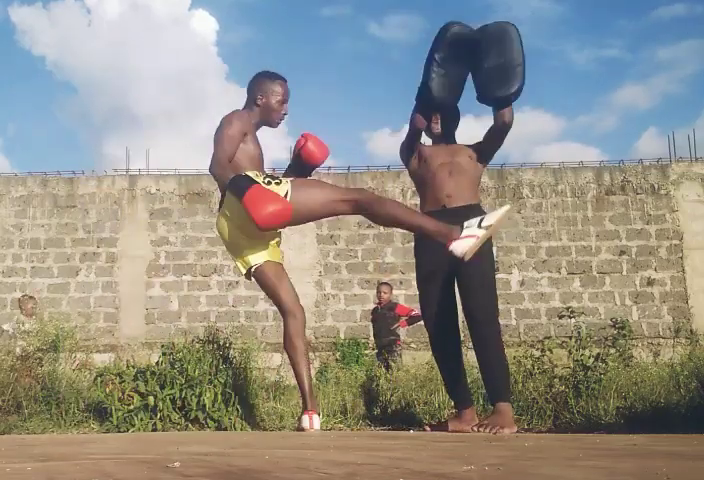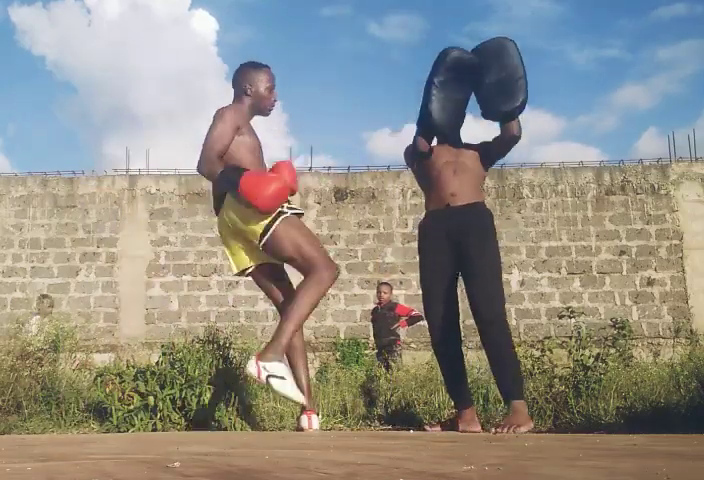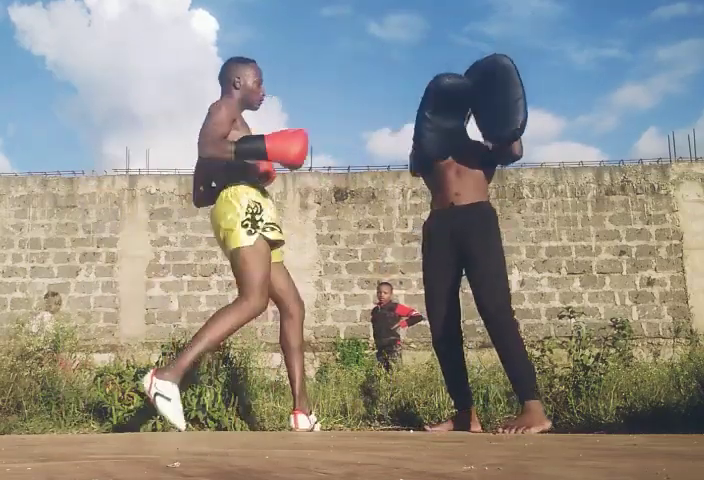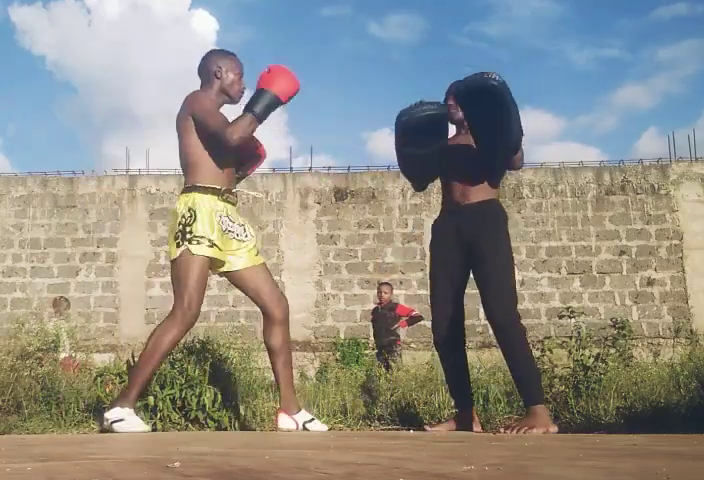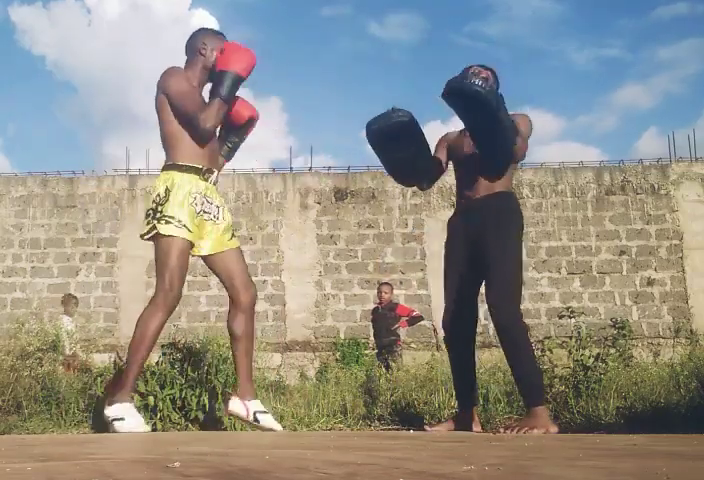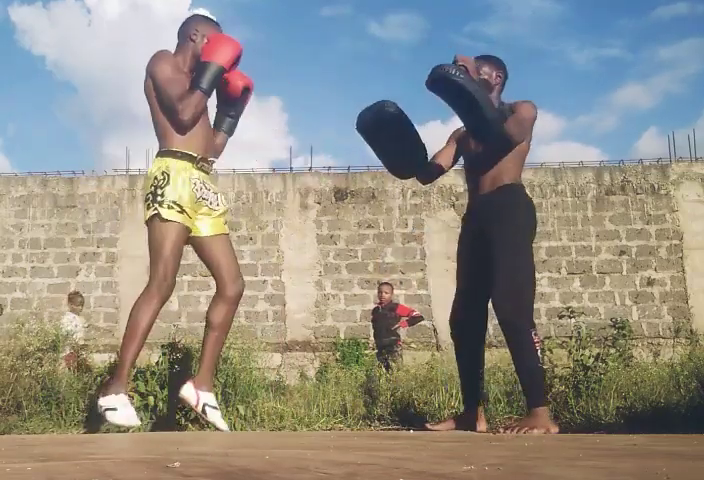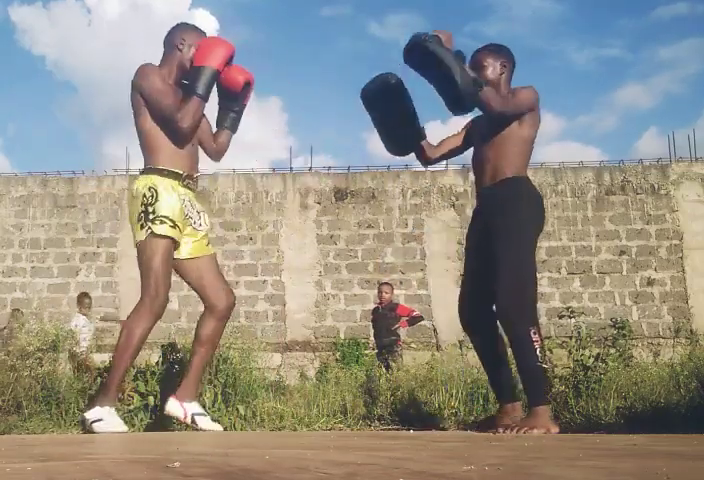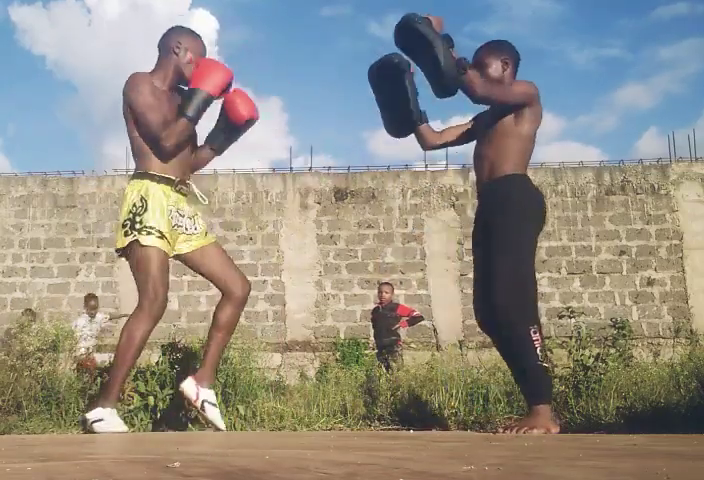
dt=0.1s
person 1, frame 1
left shoulder: (246, 136)
right shoulder: (236, 119)
right elbow: (217, 164)
left wrist: (296, 166)
right wrist: (245, 188)
left hip: (236, 226)
right hip: (248, 207)
left knee: (292, 312)
right knee: (361, 198)
left ankle: (310, 411)
right ankle: (451, 234)
person 1, frame 2
left shoulder: (241, 130)
right shoulder: (231, 115)
left elbow: (227, 192)
right elbow: (207, 163)
left wrist: (271, 180)
right wrist: (239, 178)
left hip: (236, 221)
right hip: (253, 210)
left knee: (289, 307)
right knee: (324, 270)
left ankle: (308, 412)
right ankle: (272, 356)
person 1, frame 3
left shoulder: (232, 124)
right shoulder: (221, 110)
left elbow: (200, 186)
right elbow: (207, 153)
left wrist: (257, 161)
right wrist: (255, 149)
left hip: (243, 214)
right hip: (244, 208)
left knee: (293, 307)
right knee: (254, 301)
left ankle: (301, 411)
right ankle: (167, 376)
person 1, frame 4
left shoulder: (213, 120)
right shoulder: (197, 100)
right elbow: (231, 137)
left wrist: (244, 166)
right wrist: (267, 99)
left hip: (225, 218)
right hip: (200, 213)
left knee: (277, 309)
right knee: (186, 313)
left ankle: (290, 410)
right ankle: (122, 406)
person 1, frame 5
left shoulder: (205, 100)
right shoulder: (173, 79)
right elbow: (205, 125)
left wrist: (238, 128)
right wrist: (230, 81)
left hip: (206, 201)
right hip: (179, 194)
left knee: (245, 295)
right knee: (168, 296)
left ankle: (245, 395)
right ankle: (119, 398)
person 1, frame 6
left shoulder: (193, 85)
right shoulder: (162, 62)
left elbow: (213, 148)
right elbow: (183, 116)
left wrist: (233, 104)
right wrist: (212, 72)
left hip: (201, 186)
right hip: (173, 178)
left knee: (232, 286)
right knee: (161, 284)
left ankle: (201, 385)
right ankle: (115, 389)
person 1, frame 7
left shoulder: (187, 93)
right shoulder: (148, 75)
left elbow: (217, 150)
right elbow: (182, 129)
left wrist: (233, 99)
right wrist: (207, 77)
left hip: (187, 203)
right hip: (157, 194)
left knee: (221, 302)
right knee: (154, 300)
left ankle: (185, 397)
right ankle: (103, 404)
person 1, frame 8
left shoulder: (180, 98)
right shoulder: (140, 84)
right elbow: (166, 143)
left wrist: (230, 127)
right wrist: (200, 97)
left hip: (181, 206)
right hip: (151, 200)
left knee: (238, 287)
right knee: (152, 303)
left ankle: (202, 382)
right ankle: (105, 405)
person 2, frame 1
left shoulder: (474, 152)
right shoulder: (415, 154)
left elbow: (504, 122)
right elbow: (415, 125)
left hip: (468, 223)
right hip: (429, 234)
left knee: (480, 315)
right knee: (437, 326)
left ankle: (504, 410)
right ankle: (464, 411)
person 2, frame 2
left shoulder: (479, 151)
right shoulder: (418, 152)
left elbow: (512, 135)
right elbow: (419, 147)
right wrist: (430, 118)
left hip: (476, 220)
right hip: (435, 226)
left knee: (488, 310)
right knee: (439, 321)
left ankle: (517, 406)
right ankle: (464, 411)
person 2, frame 3
left shoulder: (483, 147)
right shoulder: (430, 150)
left elbow: (513, 150)
right elbow: (420, 162)
left wrist: (503, 111)
right wrist: (431, 128)
left hip: (478, 220)
right hip: (438, 227)
left knee: (495, 308)
right knee: (441, 323)
left ankle: (533, 406)
right ankle: (465, 411)
person 2, frame 4
left shoulder: (492, 144)
right shoulder: (436, 147)
left elbow: (514, 160)
right elbow: (419, 179)
left wrist: (495, 112)
right wrist: (419, 154)
left hip: (486, 220)
right hip: (447, 226)
left knee: (501, 311)
right knee: (444, 324)
left ankle: (538, 410)
right ankle: (465, 412)
person 2, frame 5
left shoulder: (517, 121)
right shoulder: (453, 139)
left elbow: (514, 153)
right elbow: (423, 177)
left wrist: (491, 98)
right wrist: (399, 156)
left hip: (499, 214)
right hip: (462, 220)
left knee: (503, 307)
right knee: (454, 320)
left ankle: (540, 412)
right ankle: (466, 412)
person 2, frame 6
left shoulder: (522, 110)
right shoulder: (463, 133)
left elbow: (509, 135)
right elbow: (429, 171)
left wrist: (475, 89)
left hip: (510, 209)
right hip: (476, 217)
left knee: (511, 306)
right knee: (464, 316)
left ankle: (541, 411)
right ankle: (472, 411)
person 2, frame 7
left shoulder: (526, 97)
right shoulder: (474, 125)
left elbow: (494, 105)
right elbow: (431, 155)
left hip: (515, 203)
right hip: (485, 212)
left knee: (514, 303)
right knee: (472, 309)
left ankle: (541, 410)
right ankle: (508, 405)
person 2, frame 8
left shoulder: (526, 95)
right shoulder: (482, 119)
left elbow: (478, 89)
right elbow: (431, 140)
left wrist: (441, 44)
right wrist: (410, 100)
left hip: (514, 199)
right hip: (489, 206)
left knee: (513, 300)
right knee: (489, 307)
left ankle: (542, 409)
right ankle: (538, 402)
